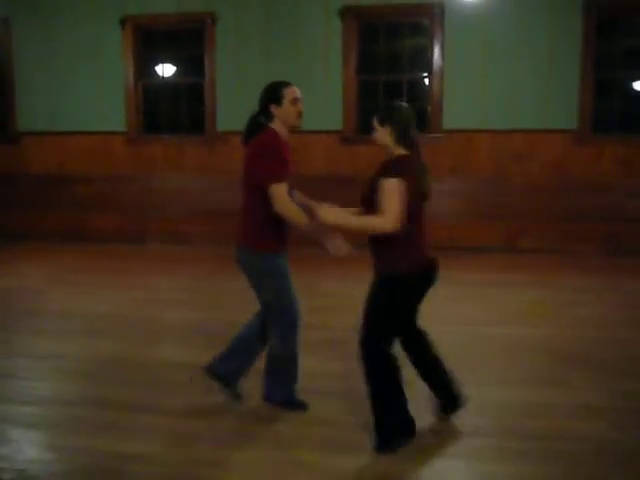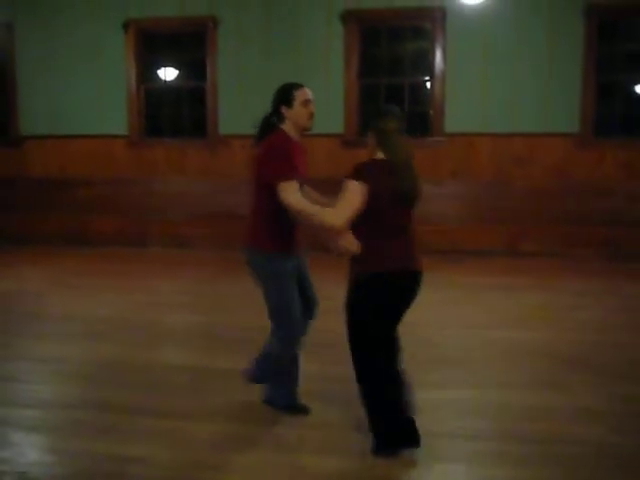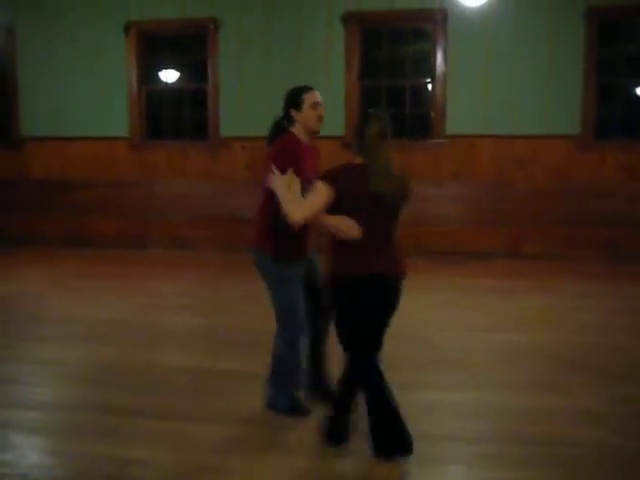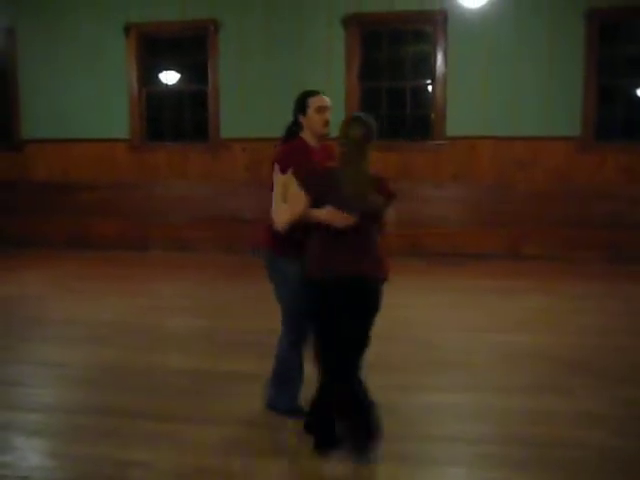
dt=0.1s
person 1, frame 1
left shoulder: (391, 168)
right shoulder: (412, 166)
left elbow: (390, 223)
left wrist: (338, 218)
right wrist: (345, 213)
left hip: (399, 271)
right hip: (421, 267)
left knee: (374, 344)
right knee: (407, 330)
left ankle: (395, 427)
right ankle: (447, 394)
person 1, frame 2
left shoulder: (365, 172)
right shoulder: (406, 173)
left elbow: (339, 219)
left hip: (374, 274)
right hip: (408, 272)
left knee: (367, 350)
right knee: (384, 338)
left ankle: (395, 432)
right ankle: (398, 423)
person 1, frame 3
left shoulder: (338, 176)
right shoulder: (397, 182)
left elbow: (298, 217)
left wrist: (279, 187)
left hip: (348, 279)
right hip: (388, 279)
left knee: (361, 355)
right knee: (367, 349)
left ankle: (393, 437)
right ankle: (338, 422)
person 1, frame 4
left shoulder: (315, 179)
right shoulder: (379, 188)
left hip: (325, 281)
right hip: (367, 281)
left knee: (331, 356)
right knee: (349, 354)
left ankle: (361, 428)
right ankle: (322, 428)
person 2, frame 1
left shoulder: (277, 144)
right shoulder: (268, 147)
right elbow: (281, 205)
left wrist: (318, 207)
right wrist: (324, 236)
left hip: (269, 246)
right hip: (260, 249)
left knee: (271, 314)
right knee: (286, 320)
left ankle: (226, 367)
right ankle: (280, 391)
person 2, frame 2
left shoulder: (292, 145)
right shoulder: (277, 147)
right elbow: (292, 202)
left wrist: (335, 205)
right wrist: (336, 233)
left hip: (282, 246)
right hip: (269, 249)
left knee: (305, 308)
right knee: (287, 321)
left ankle: (267, 368)
right ankle: (280, 394)
person 2, frame 3
left shoulder: (309, 149)
right shoulder: (284, 149)
right wrist: (332, 224)
left hip: (298, 249)
right hip: (275, 252)
left knee: (321, 309)
right knee: (292, 324)
left ankle: (314, 379)
right ankle: (282, 396)
person 2, frame 4
left shoulder: (327, 153)
right shoulder: (290, 153)
right elbow: (284, 205)
right wrist: (321, 215)
right hip: (287, 253)
right knee: (297, 325)
right ankle: (281, 398)
